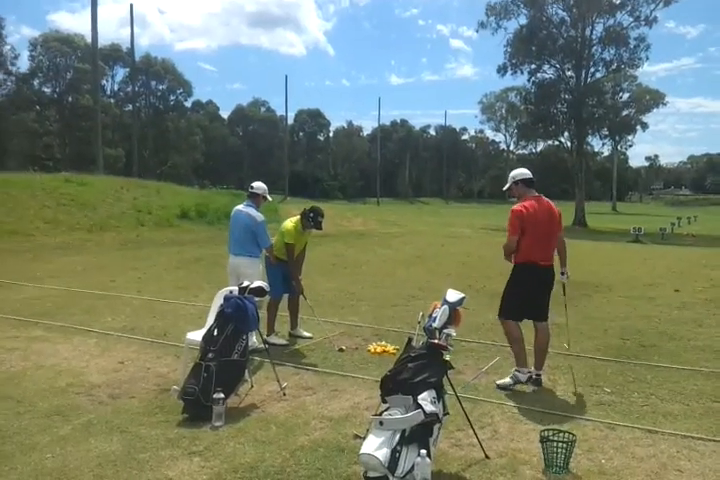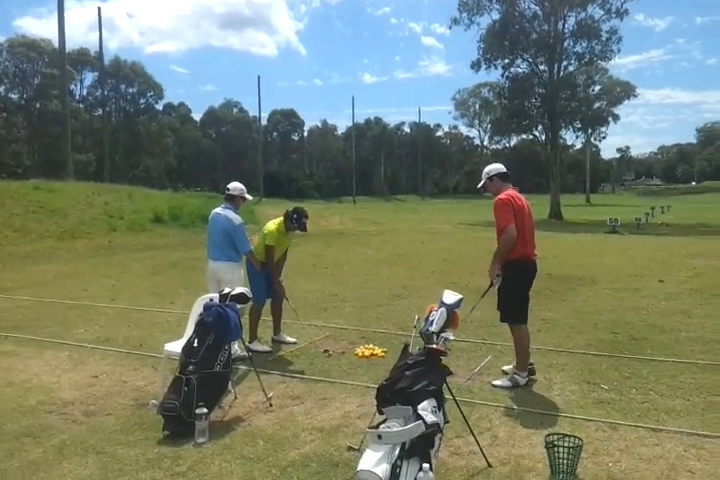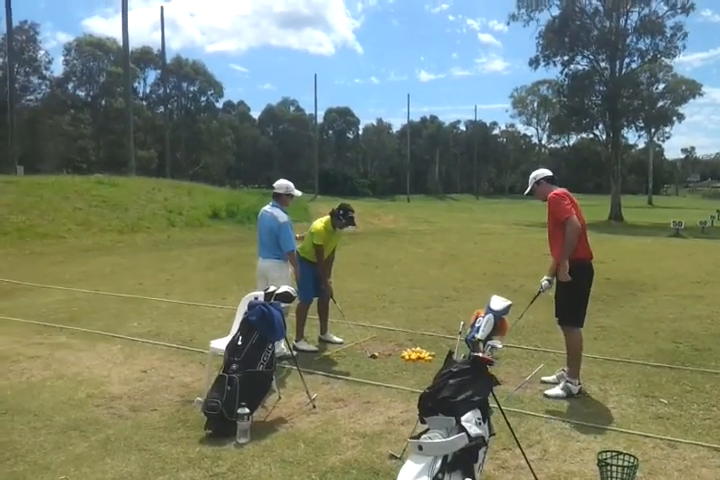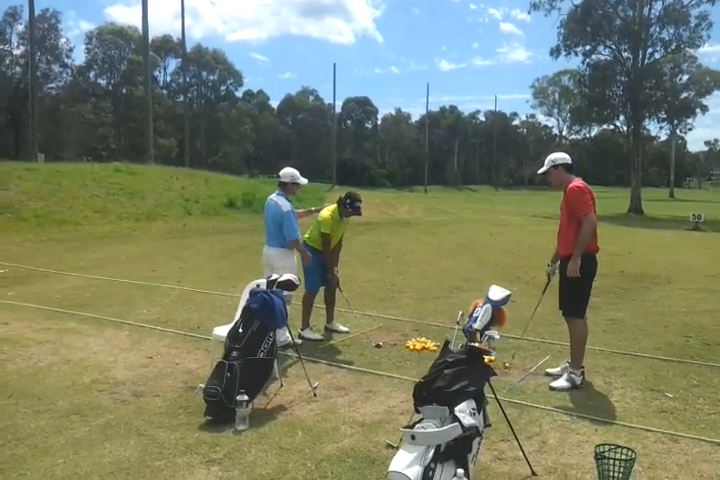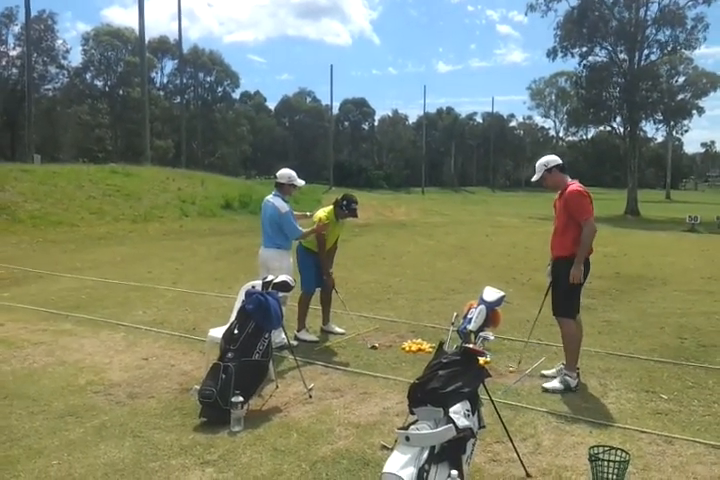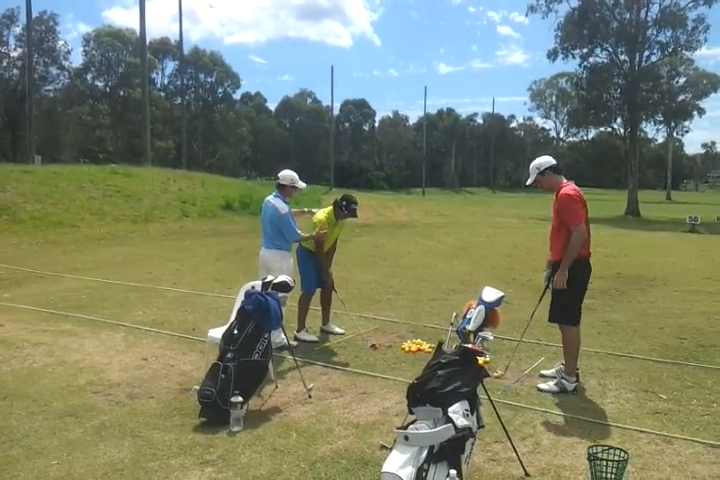
dt=0.7s
person 1, frame 1
left shoulder: (519, 210)
right shoulder: (552, 208)
left elbow: (510, 245)
right elbow: (560, 241)
left wrist: (508, 255)
right wrist: (563, 267)
left hip: (525, 271)
right hip: (546, 271)
left knee: (508, 317)
right knee: (541, 322)
left ankle: (522, 370)
right ankle: (537, 373)
person 1, frame 2
left shoulder: (503, 200)
right shoulder: (518, 198)
left elbow: (510, 235)
left wrist: (494, 264)
right wrist: (500, 267)
left hip: (517, 266)
right hip: (523, 263)
left knee: (516, 321)
right knee: (514, 318)
left ankle: (520, 374)
right ankle: (525, 363)
person 1, frame 3
left shoulder: (556, 196)
right shoulder: (559, 199)
left elbow: (574, 226)
left wrist: (564, 263)
right wrist: (549, 276)
left hip: (575, 269)
right hip: (570, 269)
left knee: (571, 324)
right knee: (566, 323)
left ankle: (573, 382)
right ankle: (569, 372)
person 1, frame 4
left shoulder: (576, 189)
right shoulder: (569, 192)
left elbow: (590, 223)
left wrist: (575, 259)
right wrist: (553, 261)
left hip: (579, 263)
right hip: (570, 261)
left knee: (575, 316)
right knee: (573, 315)
left ankle: (576, 374)
right ankle: (574, 365)
person 1, frame 5
left shoulder: (575, 192)
right shoulder: (561, 195)
left elbow: (590, 228)
left wrist: (578, 264)
right wrist: (553, 263)
left hip: (572, 265)
right hip: (563, 262)
left knee: (565, 316)
right knee: (571, 316)
left ankle: (570, 375)
right ankle: (569, 366)
person 1, frame 6
left shoulder: (567, 195)
right shoulder: (563, 194)
left elbow: (580, 234)
left wrist: (563, 270)
right wrist: (551, 266)
left hip: (573, 268)
right hip: (567, 266)
left knee: (567, 322)
right knee: (568, 321)
left ankle: (569, 379)
right ankle: (569, 367)
person 2, frame 1
left shoulder: (236, 210)
right shoulder: (257, 217)
right elbow: (266, 245)
right wrist: (273, 258)
left hip: (233, 259)
right hip: (250, 263)
right ankle: (249, 341)
person 2, frame 2
left shoulder: (214, 214)
right shoulder: (235, 220)
right elbow: (246, 250)
left wrist: (242, 238)
right wrist: (257, 262)
left hip: (212, 265)
right hip: (230, 268)
right ankle: (231, 350)
person 2, frame 3
left shoulder: (263, 212)
right shoulder: (282, 218)
right elbow: (288, 250)
left wrist: (295, 236)
right wrist: (296, 268)
left hip: (262, 263)
right hip: (277, 266)
right ankle: (276, 348)
person 2, frame 4
left shoulder: (271, 200)
right shoulder: (285, 206)
right elbow: (292, 239)
left wrist: (313, 210)
right wrist: (304, 254)
left hip: (269, 251)
right hip: (282, 255)
right knee: (283, 297)
right ankle: (281, 338)
person 2, frame 5
left shoulder: (268, 200)
right shoulder: (282, 207)
right elbow: (297, 235)
left wrist: (308, 215)
right wrist: (315, 230)
left hip: (265, 252)
right hip: (279, 256)
right knee: (279, 298)
right ankle: (277, 339)
person 2, frame 6
left shoulder: (268, 201)
right shoulder: (282, 208)
right elbow: (294, 237)
left wrist: (306, 211)
right wrist: (314, 235)
left hip: (266, 253)
right hip: (279, 256)
right knee: (279, 298)
right ankle: (276, 339)
person 3, frame 1
left shoulder: (307, 227)
right shoulder: (290, 227)
left elbow: (302, 251)
right elbow: (290, 257)
left wrist: (298, 274)
right wrist: (297, 281)
left hip: (288, 261)
right hip: (275, 260)
left knee: (295, 293)
right knee: (276, 296)
left ankle: (294, 328)
right ankle: (270, 334)
person 3, frame 2
left shoulder: (290, 229)
right shoulder: (272, 230)
left elbow: (283, 254)
right elbow: (269, 259)
left wrist: (278, 277)
right wrist: (277, 283)
left hip: (270, 264)
right hip: (257, 263)
left knee: (278, 297)
right knee: (259, 301)
left ankle: (277, 334)
right ankle: (252, 341)
person 3, frame 3
left shoulder: (338, 228)
right shoulder: (319, 228)
left elbow: (331, 253)
right elbow: (319, 258)
left wrist: (328, 278)
right wrist: (325, 283)
left hip: (317, 262)
right hip: (304, 261)
left knee: (324, 296)
right knee: (306, 299)
left ankle: (324, 333)
right ankle: (299, 340)
person 3, frame 4
left shoulder: (345, 217)
right shoulder: (327, 217)
left elbow: (338, 242)
right elbow: (326, 247)
left wrist: (335, 266)
right wrist: (331, 272)
left hip: (325, 252)
right hip: (311, 251)
left knee: (331, 285)
right knee: (312, 289)
left ankle: (330, 322)
right ankle: (304, 328)
person 3, frame 5
left shoulder: (341, 218)
right shoulder: (322, 217)
left elbow: (333, 243)
right elbow: (321, 248)
left wrist: (329, 268)
right wrist: (327, 273)
left hip: (320, 253)
right hip: (307, 252)
left knee: (327, 287)
right knee: (309, 290)
left ankle: (326, 324)
right ankle: (300, 330)
person 3, frame 6
left shoulder: (340, 219)
right shoulder: (322, 218)
left elbow: (333, 244)
right elbow: (319, 248)
left wrist: (328, 268)
right wrist: (326, 272)
left hip: (320, 253)
right hip: (307, 253)
left knee: (327, 287)
right knee: (309, 290)
left ankle: (326, 324)
right ankle: (300, 330)
